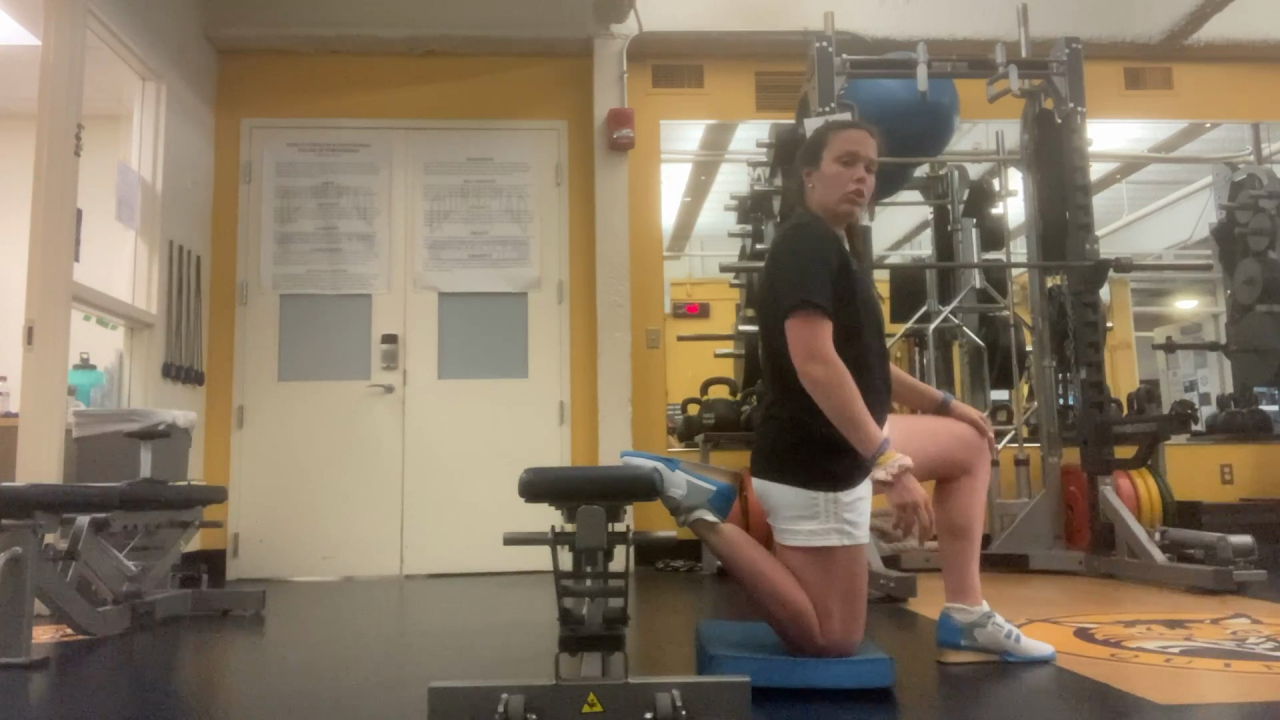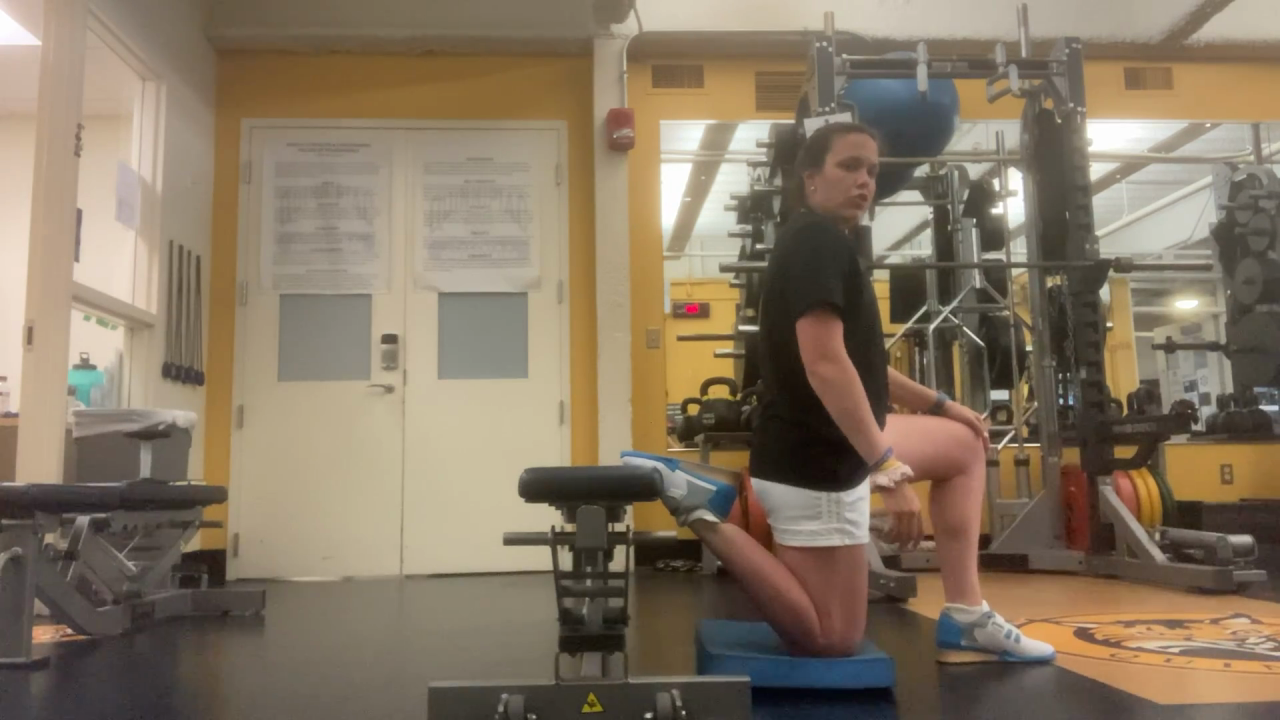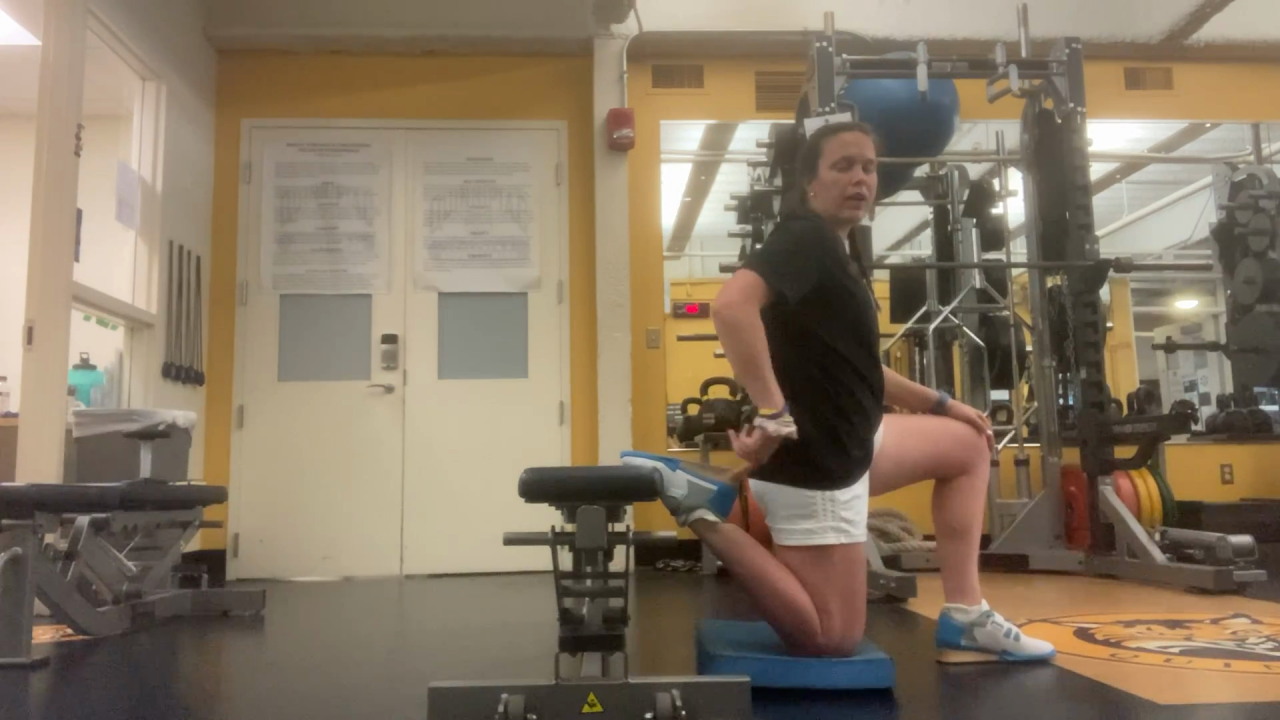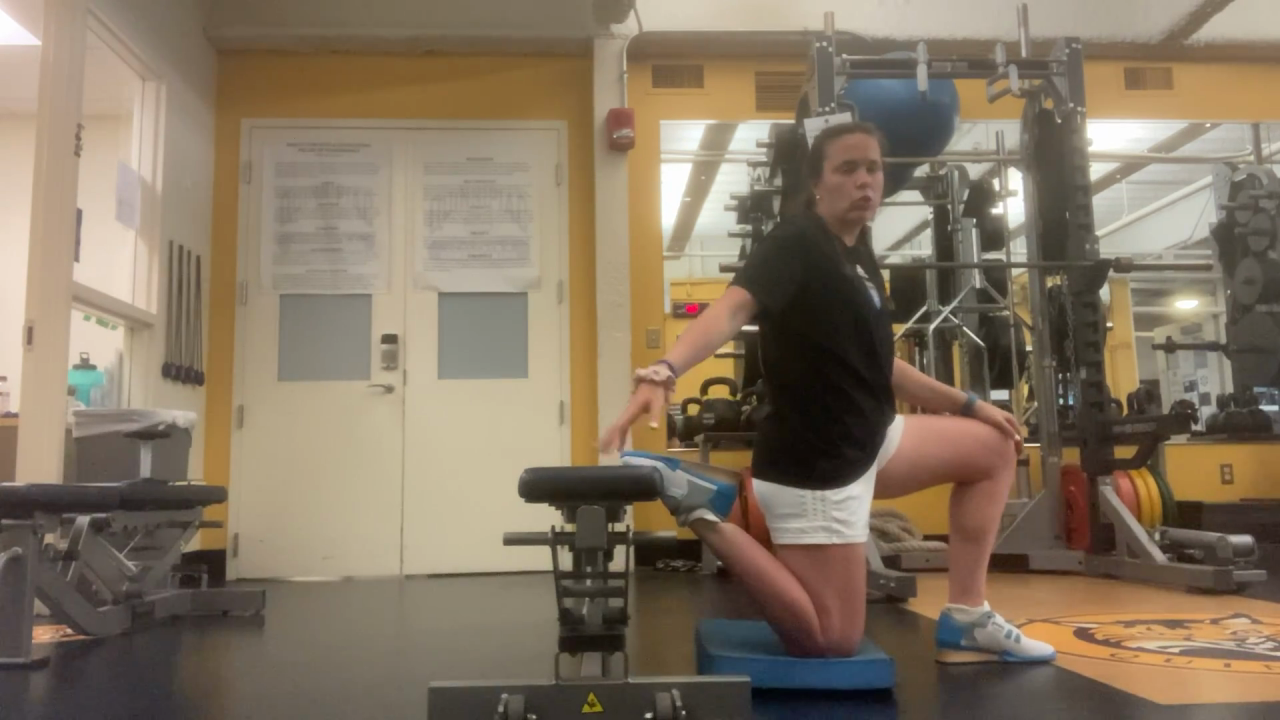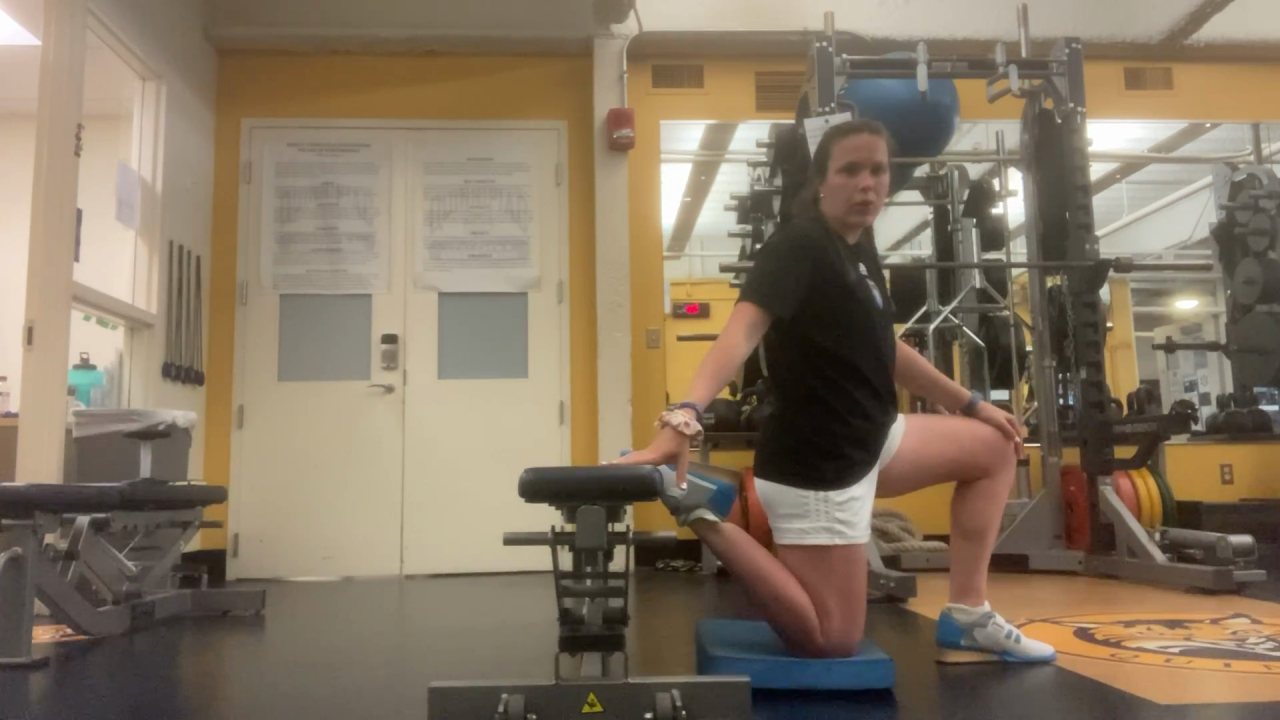
dt=1s
person 1, frame 1
left shoulder: (831, 246)
right shoulder: (808, 242)
left elbow: (861, 358)
right elbow: (815, 363)
left wrist: (944, 403)
right wrist: (892, 467)
left hip: (838, 441)
right hip: (813, 459)
left knee: (969, 444)
right knee: (832, 639)
left ankle: (965, 616)
right ankle: (707, 514)
person 1, frame 2
left shoulder: (821, 242)
right shoulder: (819, 241)
left elbow: (858, 360)
right elbow: (825, 365)
left wrist: (939, 403)
right wrist: (889, 472)
left hip: (828, 445)
right hip: (811, 460)
left knee: (964, 443)
right knee: (832, 640)
left ankle: (966, 617)
right ankle: (706, 513)
person 1, frame 3
left shoulder: (837, 250)
right shoulder: (806, 238)
right elbow: (732, 304)
left wrist: (940, 403)
right wrist: (772, 414)
left hip: (847, 441)
right hip: (807, 456)
left knee: (968, 444)
right knee: (832, 640)
left ankle: (964, 616)
right ankle: (707, 514)
person 1, frame 4
left shoulder: (855, 254)
right shoulder: (797, 243)
right elbow: (730, 311)
left wrist: (968, 403)
right wrist: (662, 375)
left hip: (867, 440)
right hip: (812, 461)
left knee: (993, 448)
right knee: (832, 641)
left ankle: (966, 618)
right ankle: (703, 510)
person 1, frame 5
left shoulder: (859, 248)
right shoulder: (798, 246)
left elbow: (883, 348)
right elbow: (742, 332)
left wrist: (971, 404)
right wrist: (684, 418)
left hip: (868, 440)
right hip: (813, 461)
left knee: (994, 448)
right knee: (832, 641)
left ankle: (967, 617)
right ankle: (704, 515)
